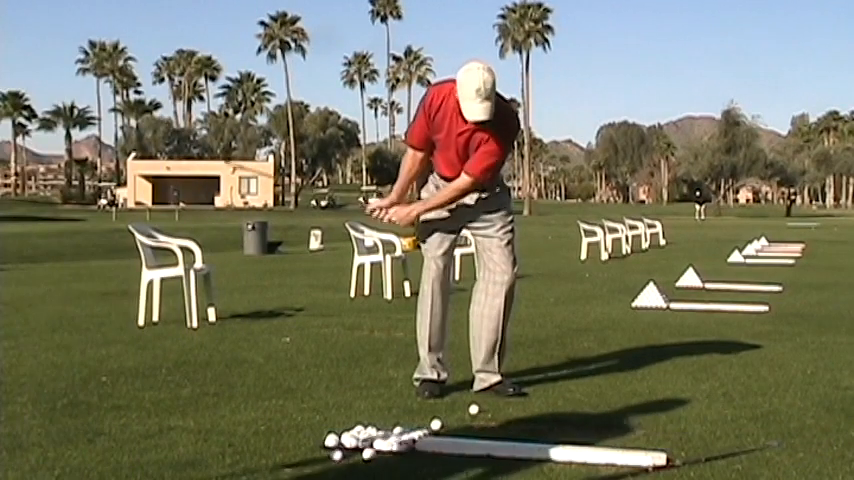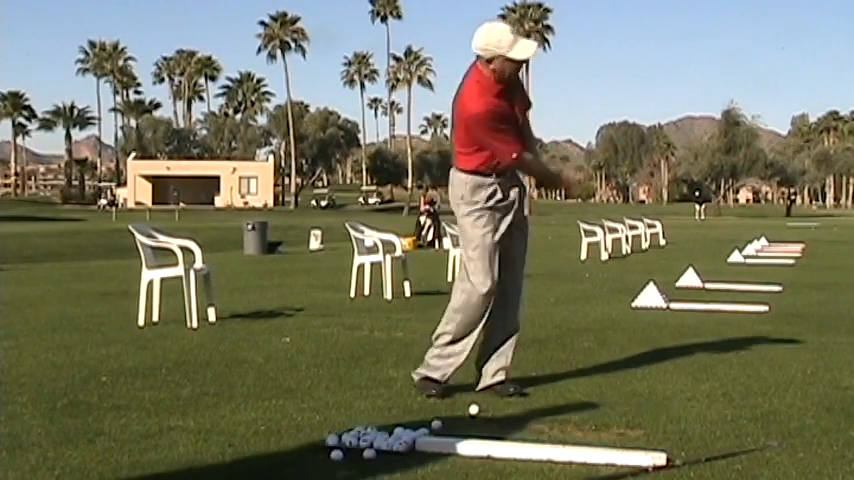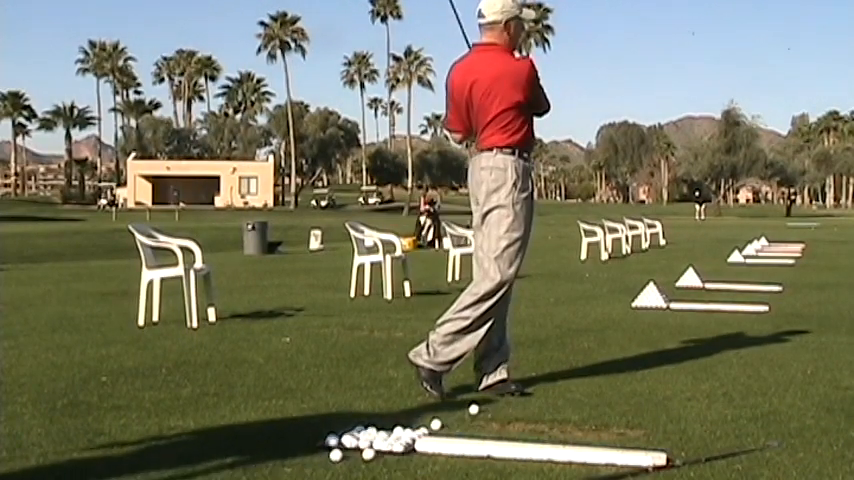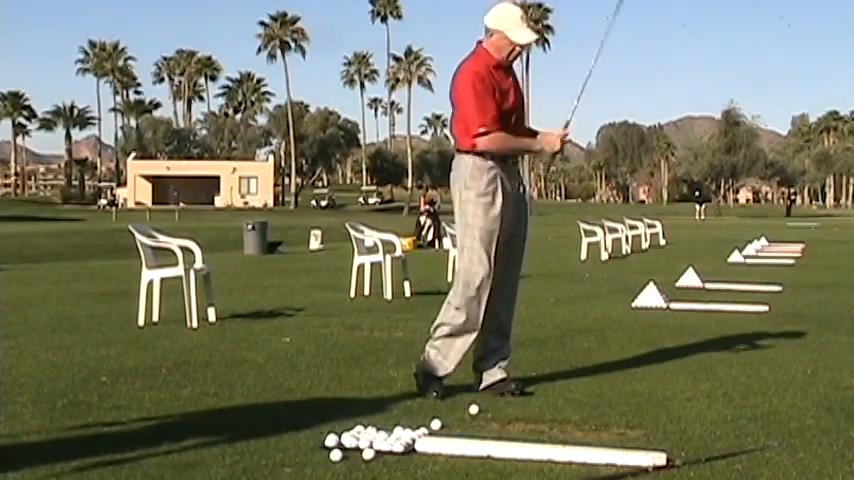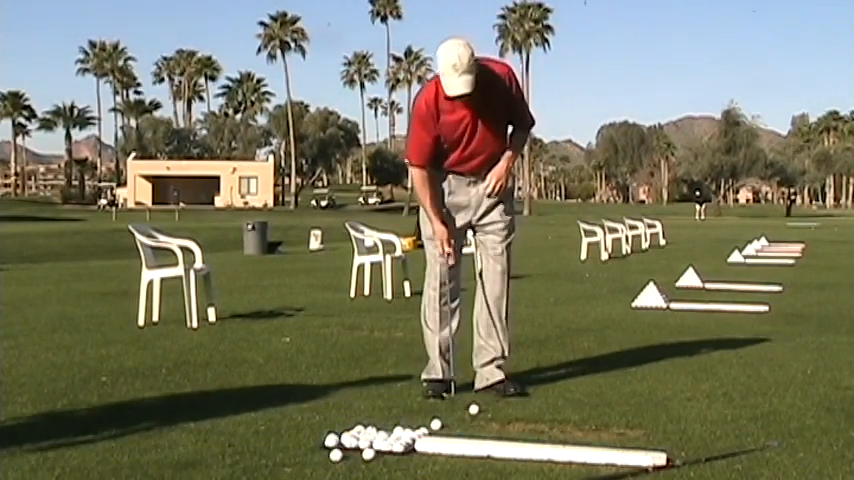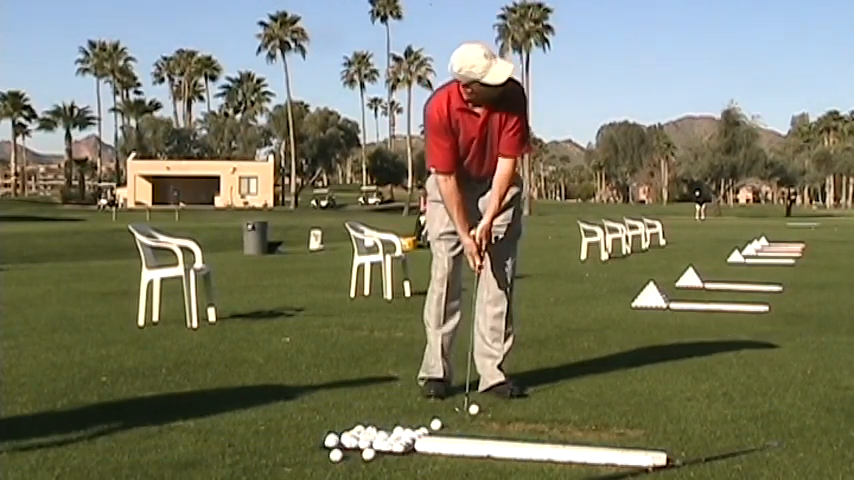
dt=0.7s
person 1, frame 1
left shoulder: (505, 121)
right shoulder: (435, 97)
left elbow: (470, 180)
right elbow: (417, 150)
left wrist: (417, 210)
right wrist: (396, 196)
left hip: (487, 197)
right hip: (440, 187)
left knee: (501, 275)
right knee: (435, 274)
left ankle: (488, 372)
right ankle: (430, 370)
person 1, frame 2
left shoulder: (502, 78)
right shoulder: (479, 105)
left elbow: (519, 121)
right elbow: (520, 158)
left wrist: (531, 149)
right wrist: (553, 178)
left hip: (504, 182)
right hip: (477, 189)
left knee: (508, 281)
right knee: (479, 282)
left ankle: (493, 372)
right ankle: (434, 368)
person 1, frame 3
left shoulder: (458, 72)
right shoulder: (521, 69)
left elbow: (458, 134)
right elbow: (541, 108)
left hip: (482, 166)
right hip: (508, 169)
left knee: (491, 272)
right knee: (497, 274)
left ankle: (491, 370)
right ankle: (433, 354)
person 1, frame 4
left shoulder: (505, 68)
right shoulder: (475, 72)
right elbow: (483, 138)
left wrist: (537, 134)
right wrist: (539, 142)
left hip: (508, 179)
right hip: (480, 176)
left knee: (504, 277)
right knee: (476, 274)
left ankle: (493, 368)
right ankle: (435, 363)
person 1, frame 5
left shoulder: (503, 77)
right shoulder: (428, 99)
left elbow: (523, 124)
right elbow: (418, 166)
left wrist: (506, 162)
right wrist: (436, 222)
left hip: (492, 184)
right hip: (447, 185)
left knee: (495, 275)
right knee: (441, 279)
left ankle: (491, 369)
right ankle: (438, 371)
person 1, frame 6
left shoulder: (512, 94)
right shoulder: (439, 108)
left elbow: (508, 161)
right elbow: (445, 176)
left wrist: (489, 219)
right wrist: (465, 235)
left hip: (498, 187)
right hip: (450, 188)
left knee: (499, 276)
right knee: (445, 274)
left ankle: (491, 371)
right ankle: (435, 370)
